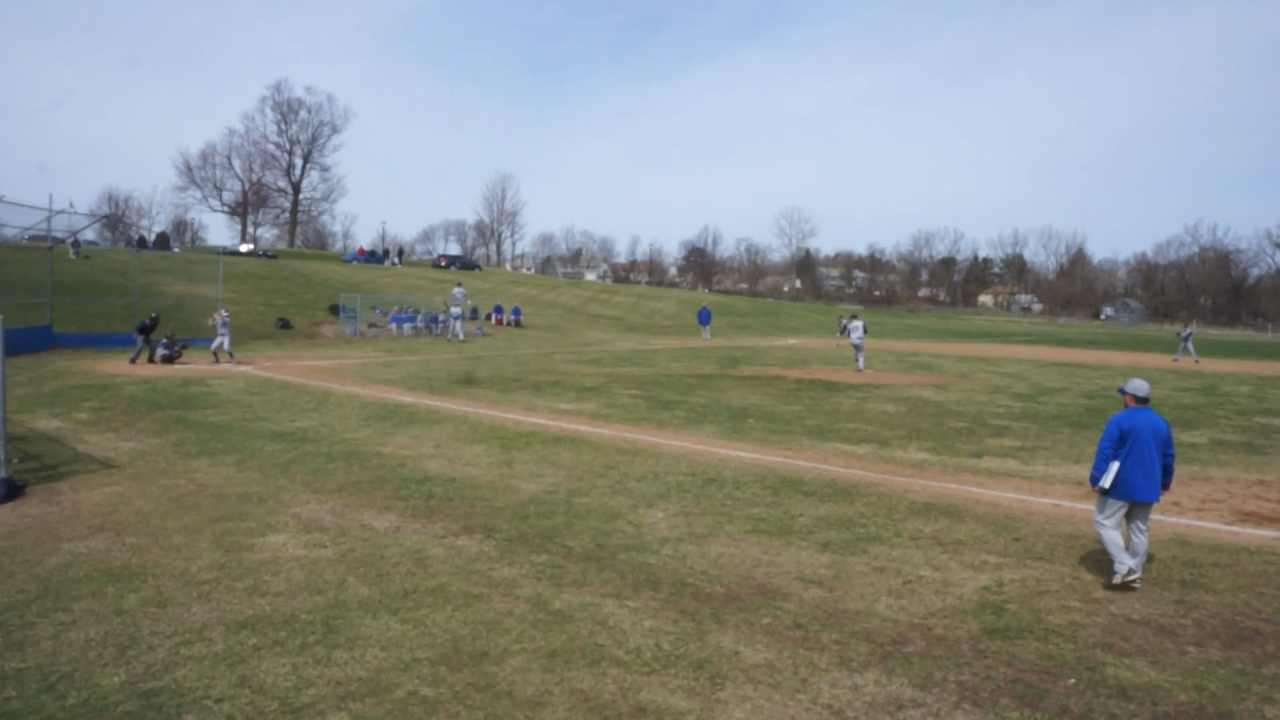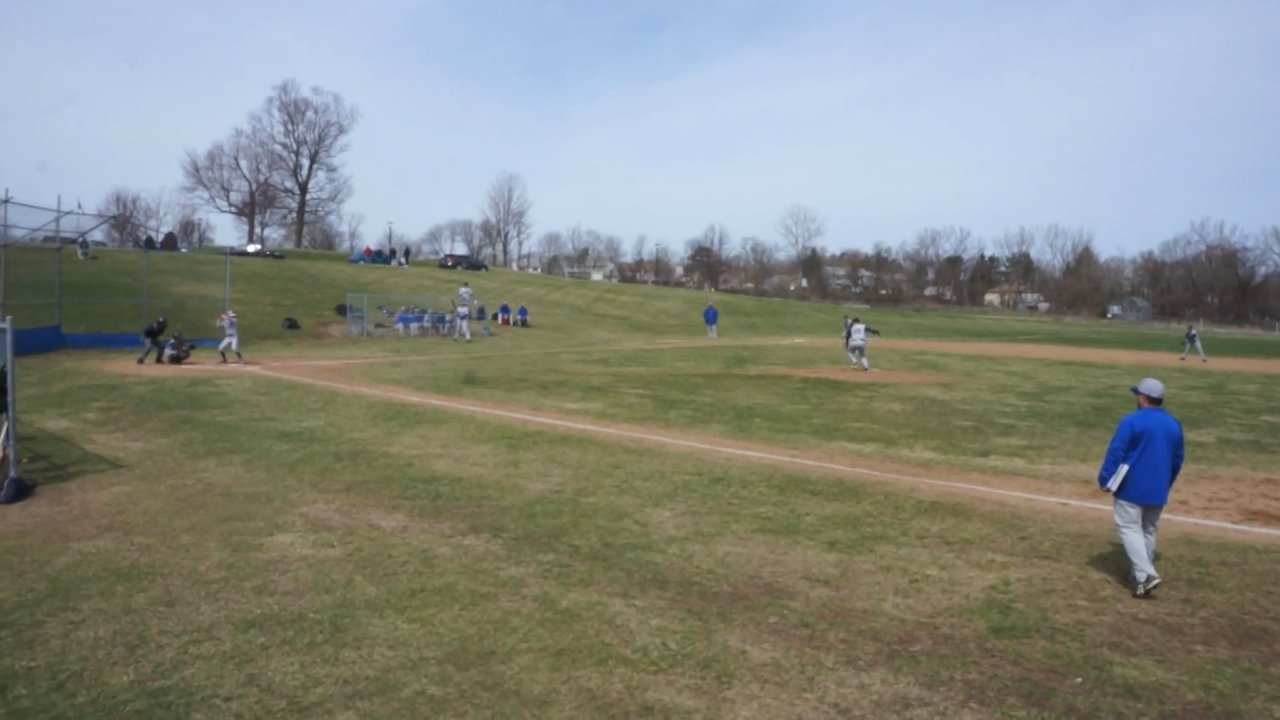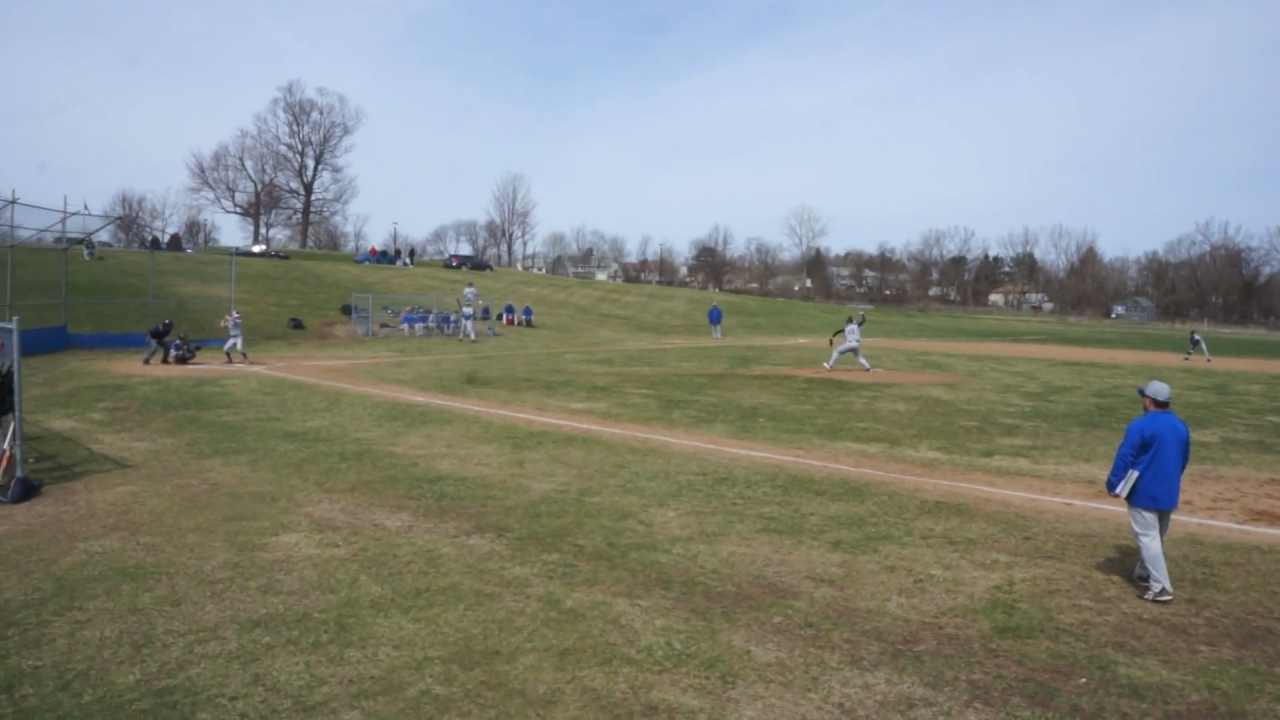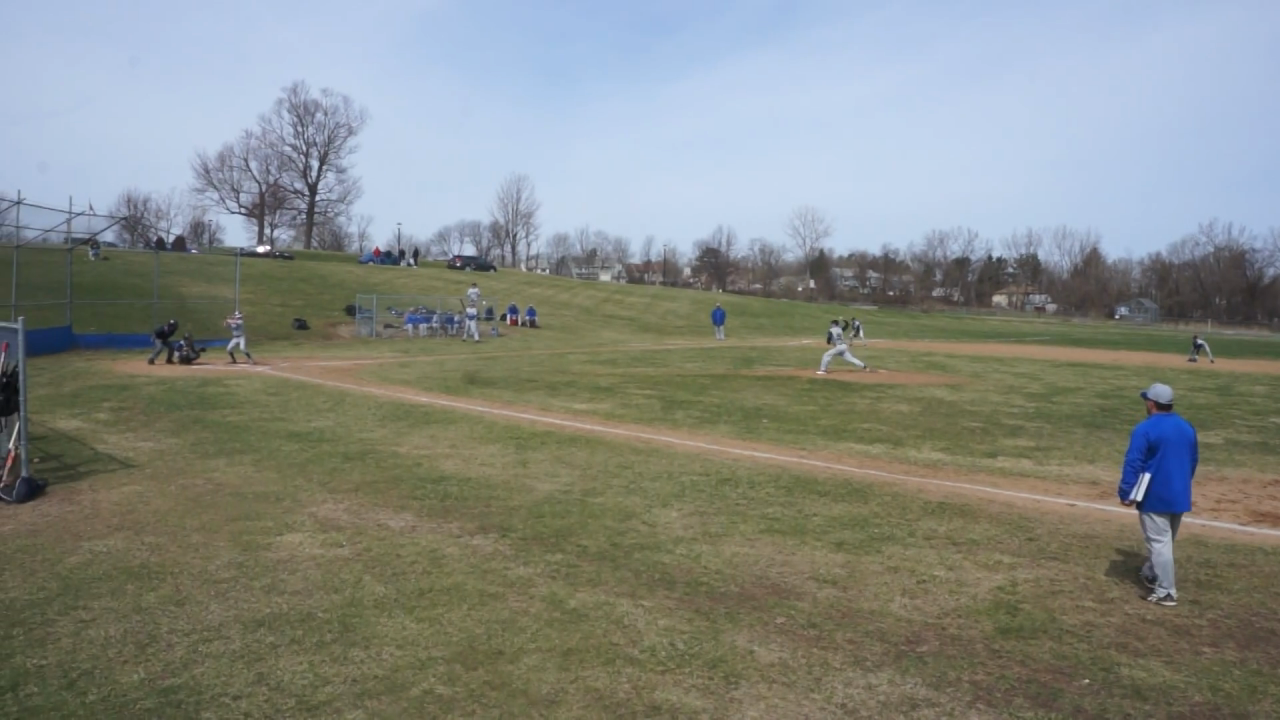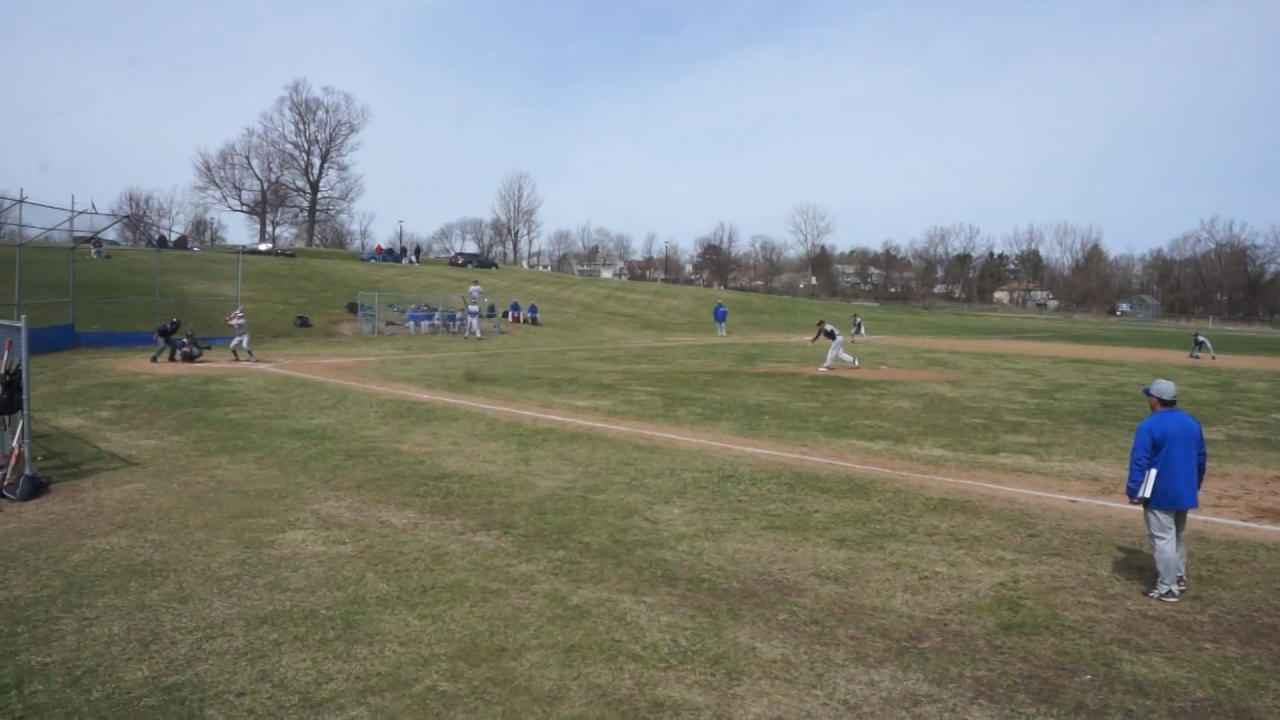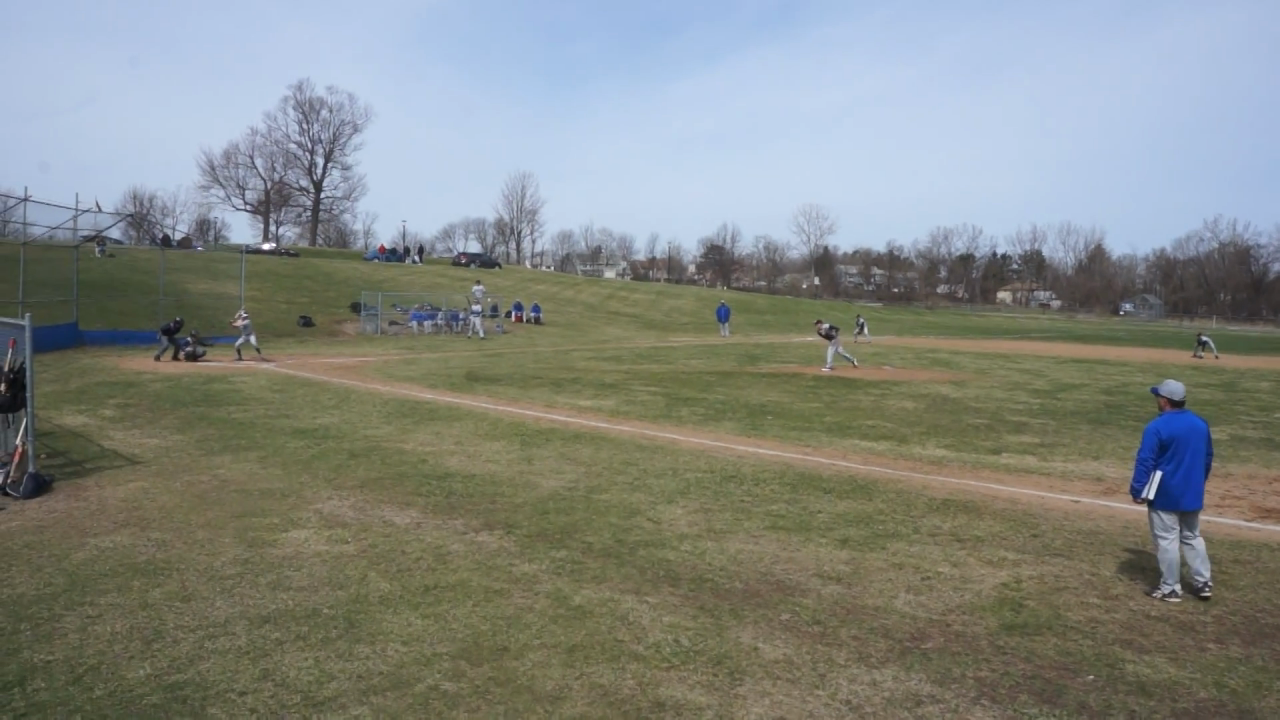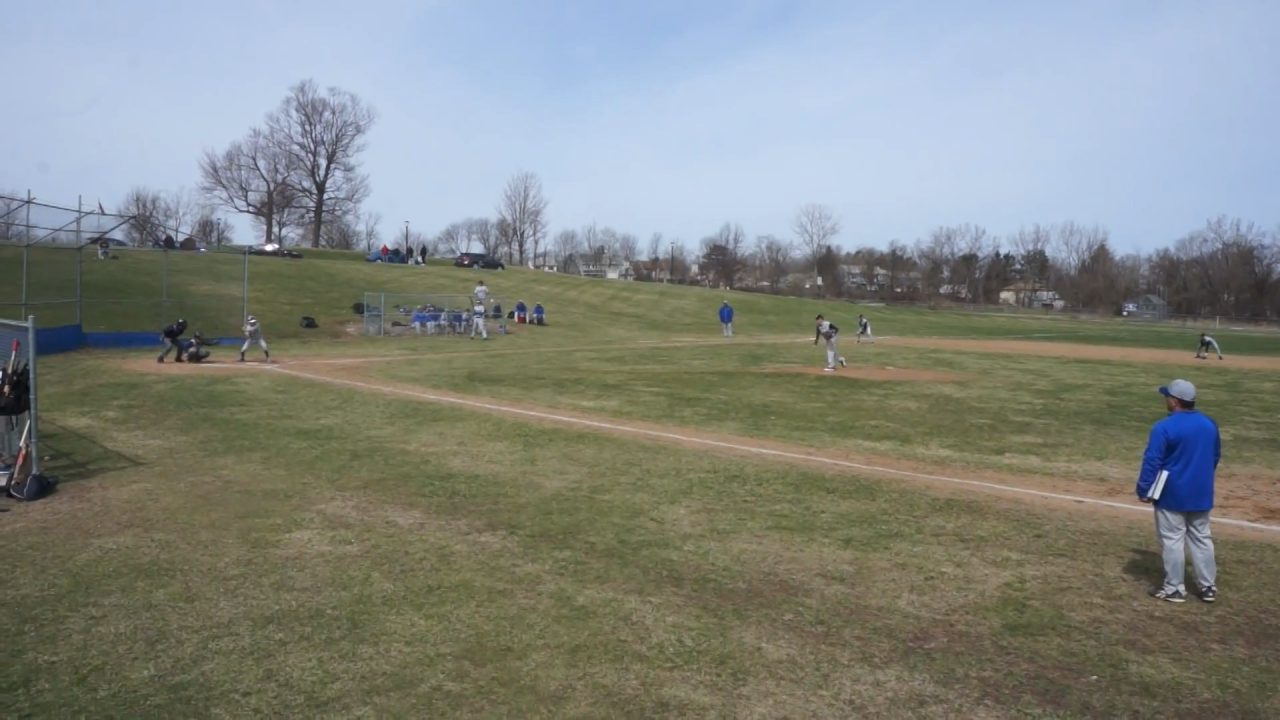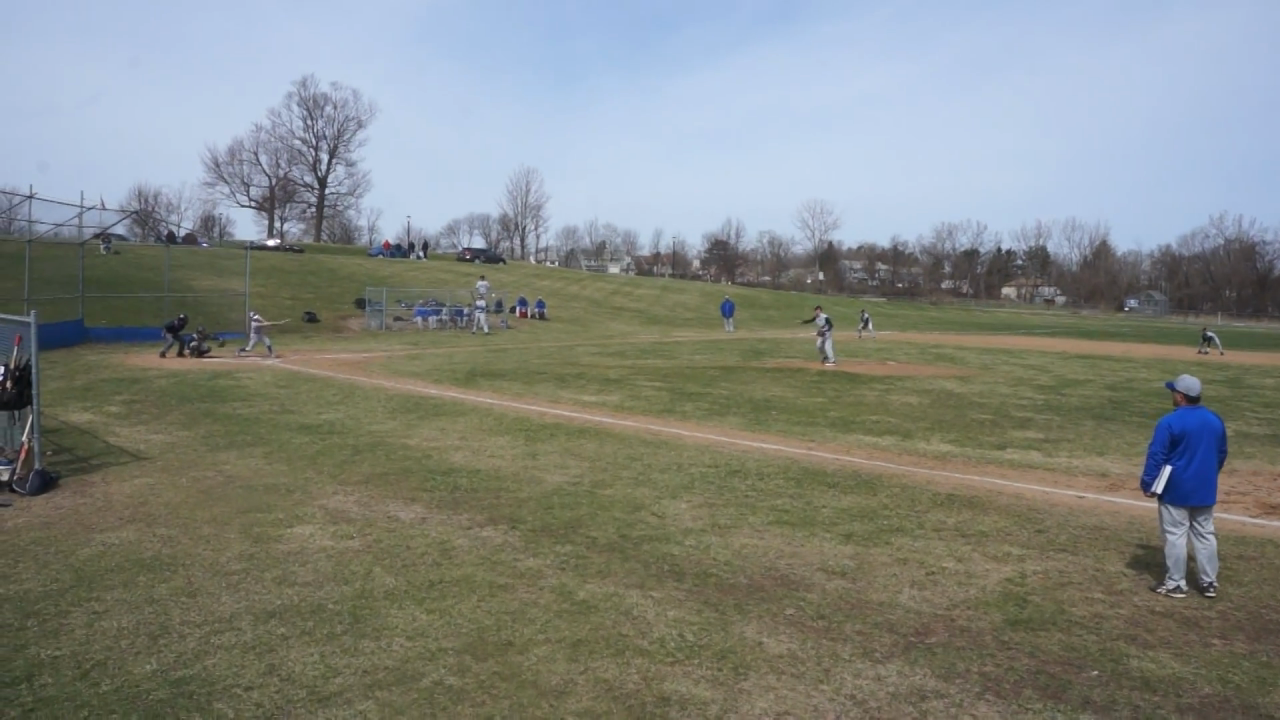
dt=0.2s
person 1, frame 1
left shoulder: (1119, 420)
right shoulder: (1161, 423)
left elbow: (1105, 451)
right elbow: (1169, 456)
left wrist: (1096, 480)
right wrist: (1165, 482)
left hip: (1120, 485)
right hip: (1148, 487)
left knee: (1105, 523)
right knee: (1139, 531)
left ankle: (1123, 568)
right ankle: (1133, 571)
person 1, frame 2
left shoulder: (1132, 421)
right shoulder: (1174, 424)
left elbow: (1116, 452)
right elbow: (1178, 458)
left wrist: (1105, 479)
right wrist: (1168, 481)
left hip: (1131, 487)
right hip: (1158, 490)
left knee: (1130, 530)
right knee: (1148, 532)
left ankle: (1147, 576)
right ankle: (1141, 574)
person 1, frame 3
left shoulder: (1140, 425)
right shoulder: (1181, 427)
left elbow: (1124, 458)
right elbow: (1184, 459)
left wrist: (1113, 485)
left hip: (1143, 492)
right hip: (1169, 492)
left knee: (1147, 537)
right knee: (1155, 536)
left ankle: (1160, 587)
right ankle: (1144, 574)
person 1, frame 4
left shoulder: (1145, 429)
right shoulder: (1187, 427)
left elbow: (1133, 464)
right elbow: (1193, 461)
left wrist: (1126, 493)
left hip: (1155, 497)
right hip: (1180, 495)
left knee: (1159, 542)
right knee: (1166, 539)
left ankle: (1165, 592)
right ankle: (1150, 575)
person 1, frame 5
left shoulder: (1149, 426)
right shoulder: (1192, 423)
left elbow: (1139, 461)
right elbow: (1201, 457)
left wrist: (1134, 491)
right wrist: (1196, 483)
left hip: (1160, 493)
right hip: (1186, 492)
left knee: (1163, 539)
right knee: (1177, 535)
left ankle: (1167, 588)
right ankle: (1178, 577)
person 1, frame 6
left shoulder: (1157, 427)
right shoulder: (1201, 424)
left elbow: (1145, 462)
right elbow: (1208, 457)
left wrist: (1138, 490)
left hip: (1165, 494)
right hip: (1193, 493)
left knee: (1167, 540)
right knee: (1192, 537)
left ankle: (1170, 588)
right ankle: (1203, 583)
person 1, frame 7
left shoulder: (1165, 427)
right shoulder: (1210, 425)
left elbow: (1152, 461)
right elbow: (1215, 457)
left wrist: (1144, 489)
left hip: (1172, 495)
right hip: (1201, 494)
left knee: (1172, 541)
right knee: (1202, 539)
left ankle: (1174, 588)
right ankle: (1208, 587)
person 1, frame 8
left shoulder: (1170, 422)
right shoulder: (1215, 421)
left elbow: (1156, 456)
right elbow: (1222, 454)
left wrist: (1148, 484)
left hip: (1175, 490)
right hip: (1205, 490)
left knee: (1175, 536)
right knee: (1205, 535)
left ankle: (1175, 583)
right ankle: (1209, 583)
